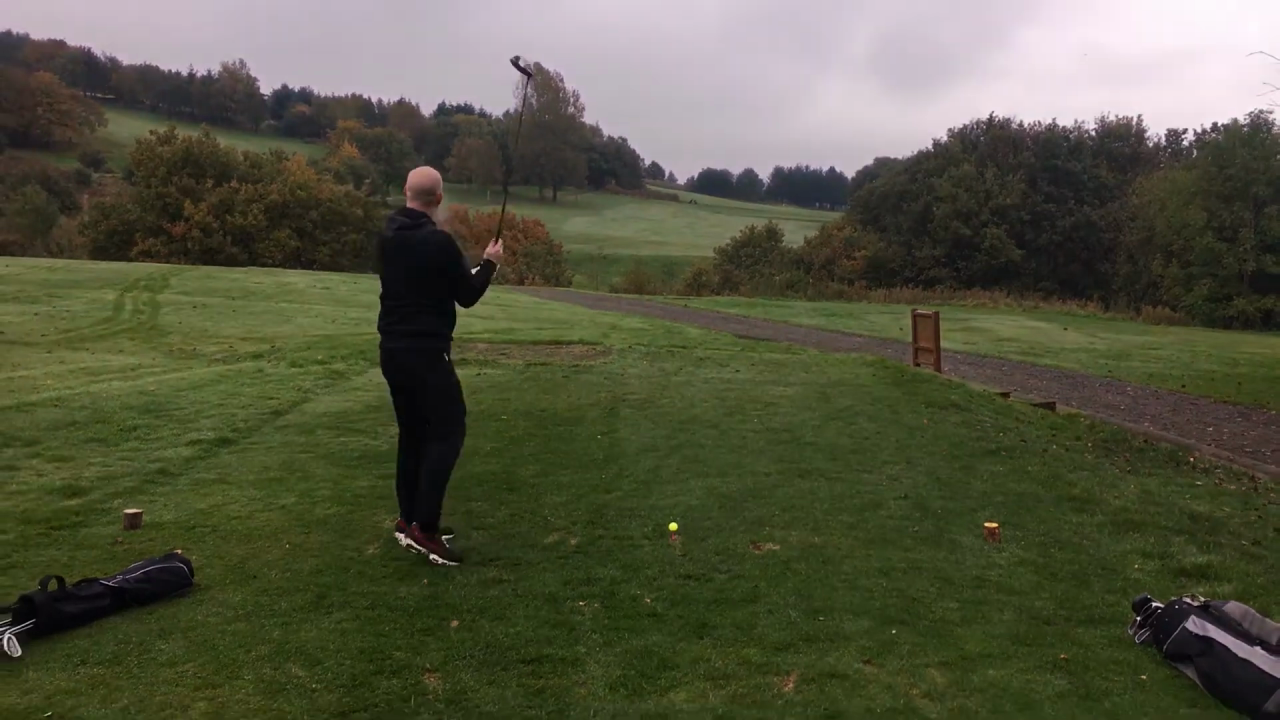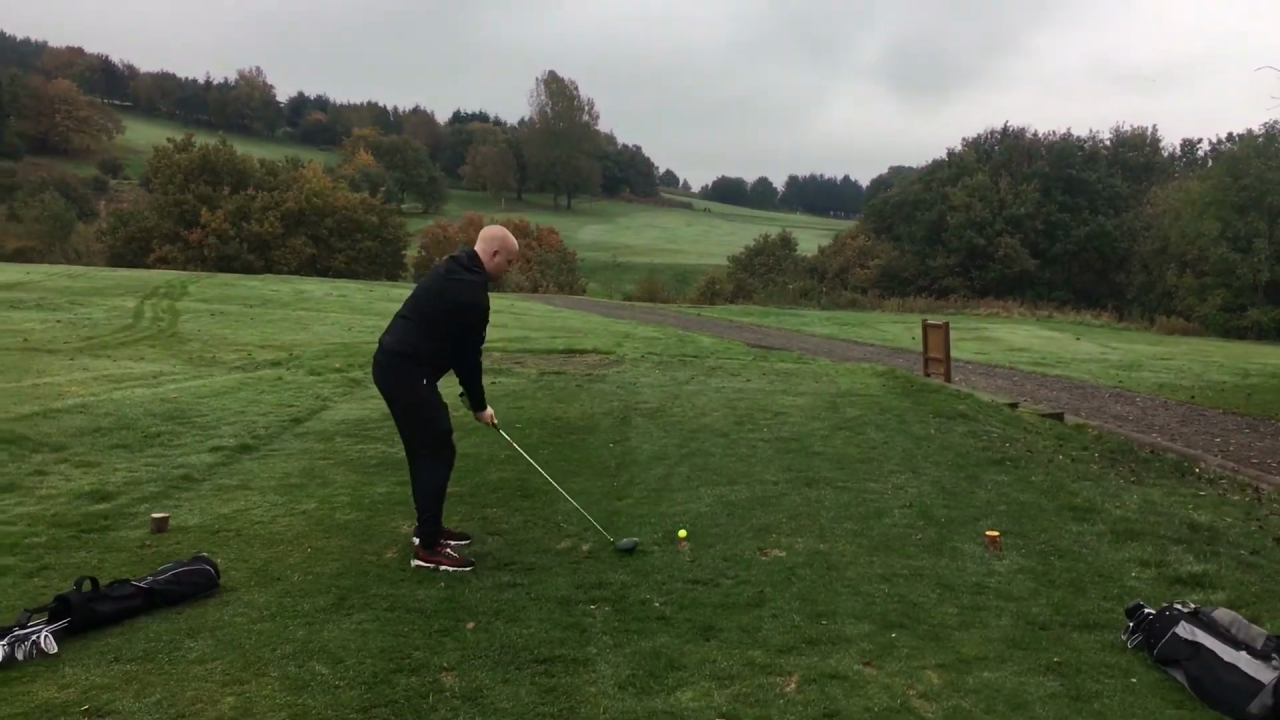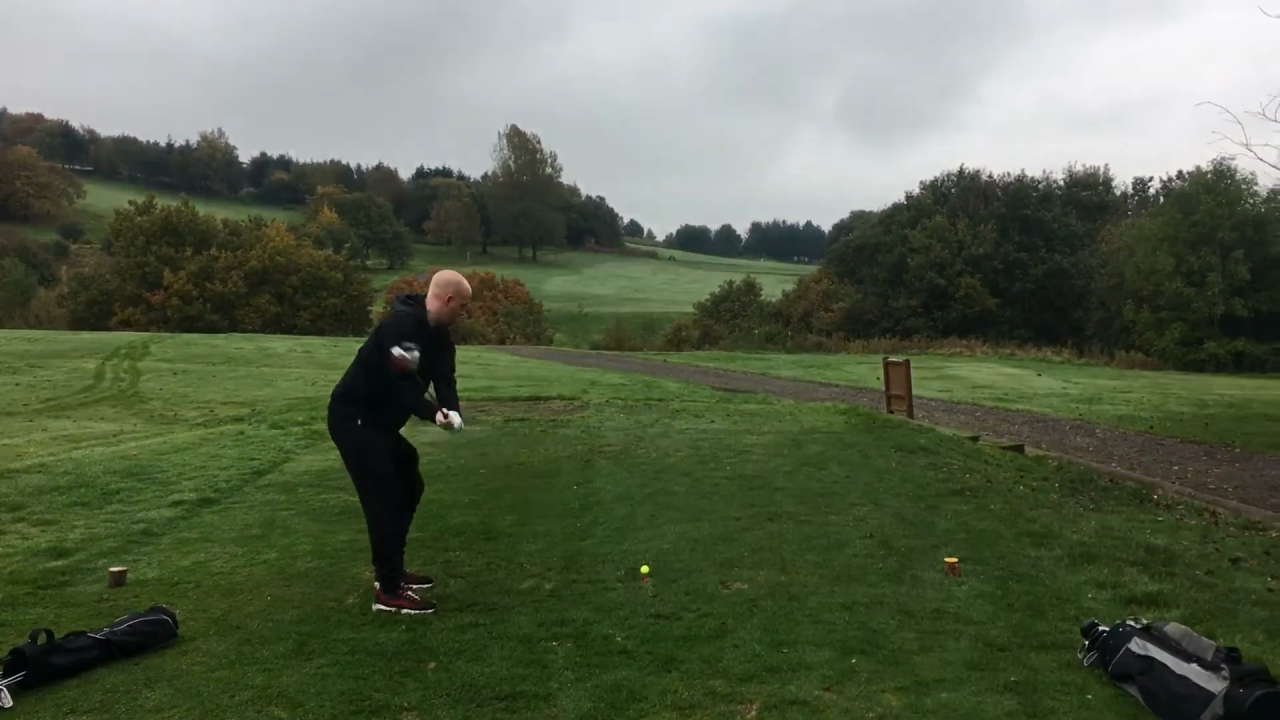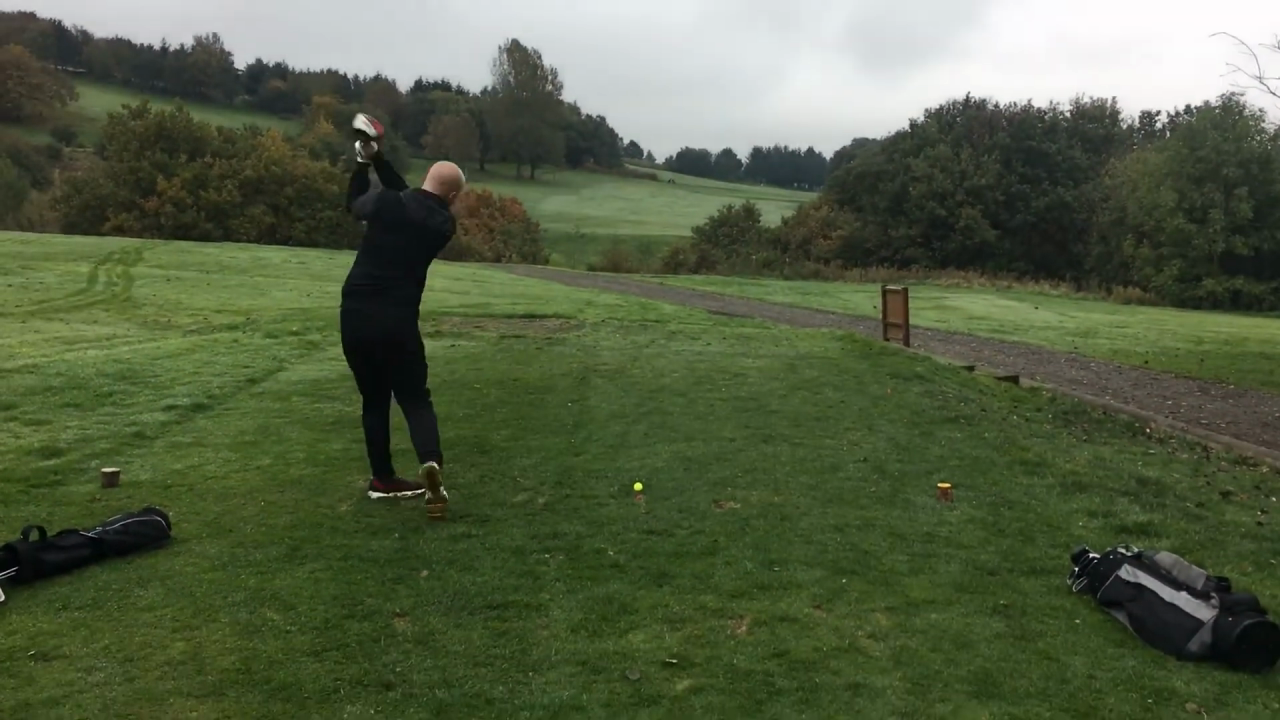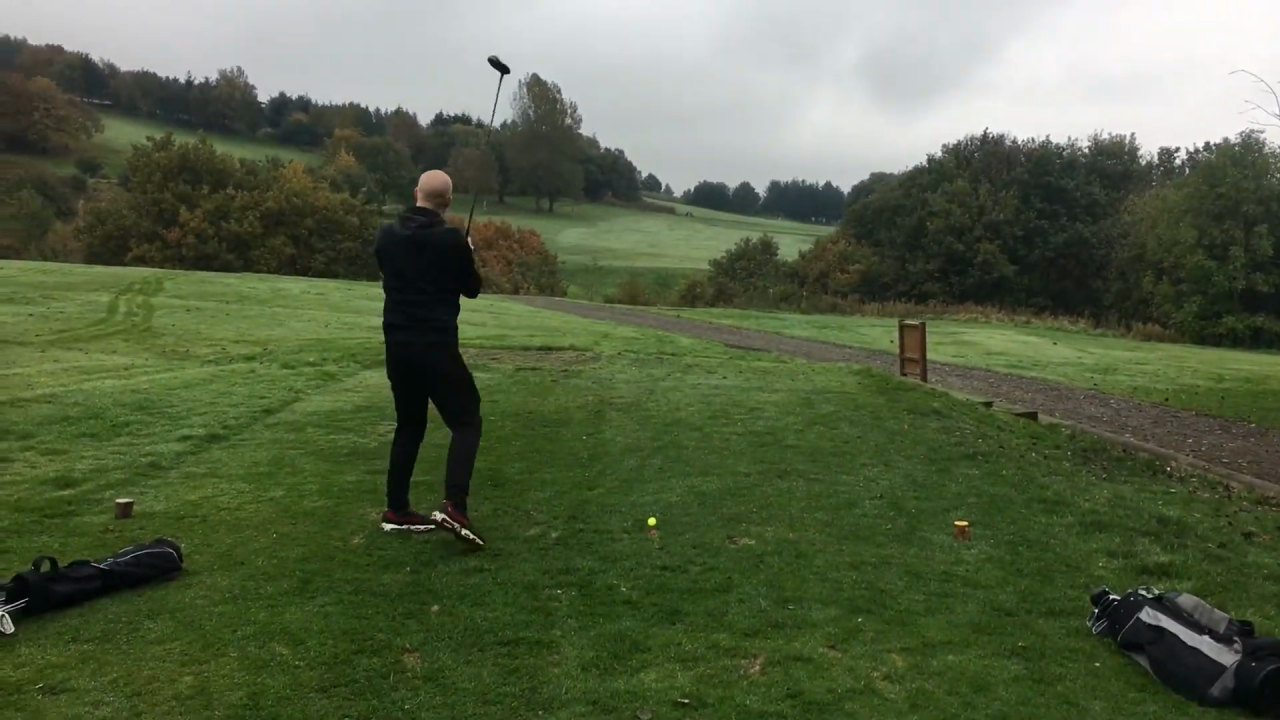
dt=1s
person 1, frame 1
left shoulder: (388, 237)
right shoulder: (437, 241)
right elbow: (467, 294)
left wrist: (477, 270)
right wrist: (489, 263)
left hip: (393, 349)
right hip: (426, 353)
left knee: (412, 436)
right knee: (446, 434)
left ankle: (409, 519)
right ankle: (424, 528)
person 1, frame 2
left shoulder: (453, 272)
right shoulder: (471, 293)
right elbow: (468, 354)
left wrist: (473, 397)
right wrist: (479, 404)
left hip: (395, 362)
right hip: (407, 371)
left knee: (427, 450)
right knee: (437, 453)
left ankle: (428, 527)
right ankle: (428, 546)
person 1, frame 3
left shoulder: (439, 335)
right shoulder: (402, 322)
left elbow: (445, 380)
right elbow: (402, 385)
left wrist: (450, 412)
right wrist: (432, 413)
left hip: (381, 420)
right hip: (354, 418)
left knee: (409, 487)
right knee: (385, 498)
left ankle: (391, 570)
right ankle: (389, 590)
person 1, frame 4
left shoulder: (386, 204)
right shoulder: (444, 225)
left elbow: (356, 202)
left wrist: (364, 155)
right wrist: (378, 159)
left hip: (356, 314)
right hip: (398, 320)
left knee: (375, 398)
right knee: (415, 400)
left ankle: (383, 478)
right ankle: (429, 464)
person 1, frame 5
left shoulder: (387, 235)
right shoulder: (449, 238)
right elbow: (470, 288)
right wrist: (467, 257)
left hip: (397, 344)
right hip: (435, 344)
left knee: (408, 425)
right knee: (466, 421)
left ankle: (396, 509)
right ankle: (453, 507)
